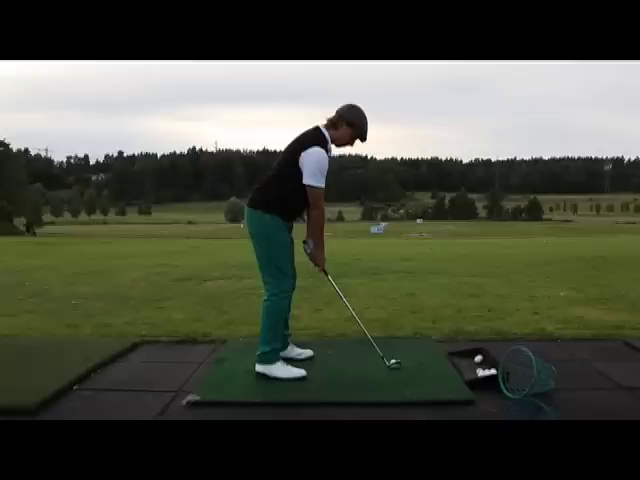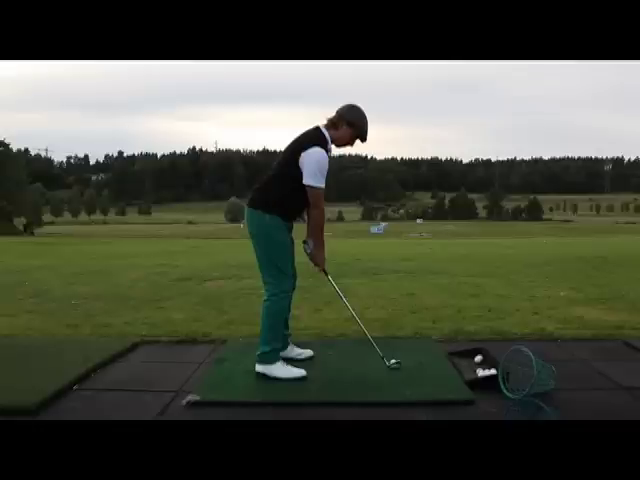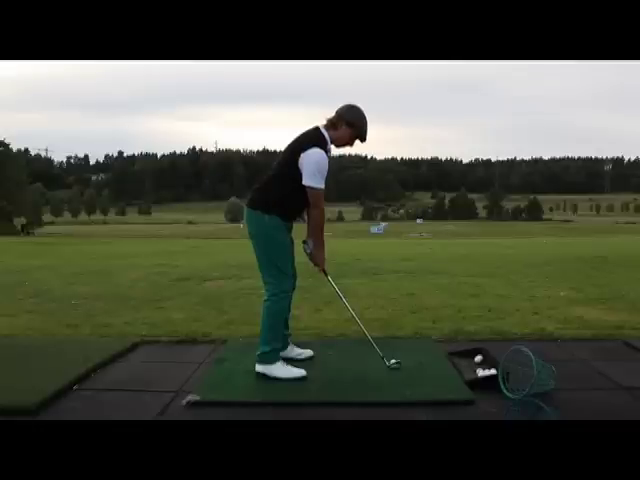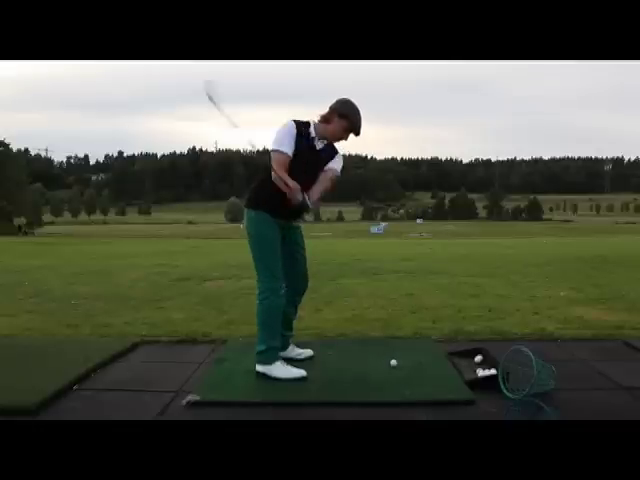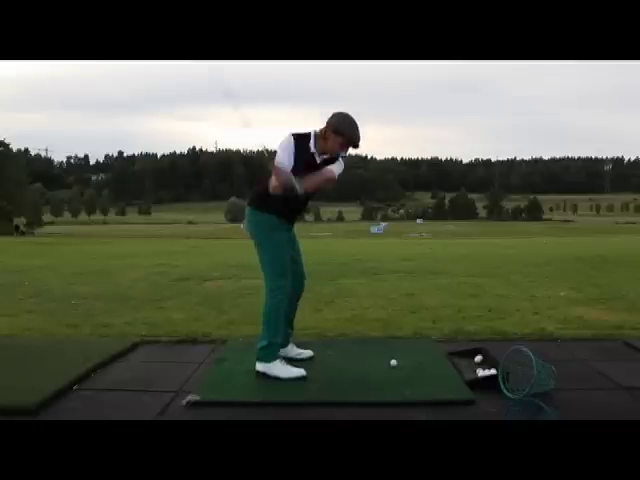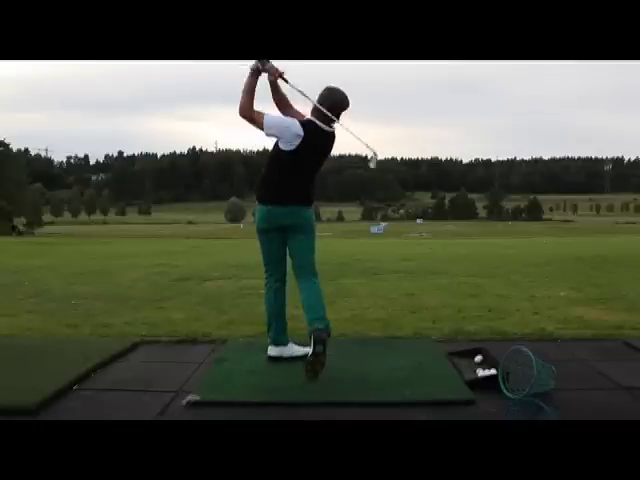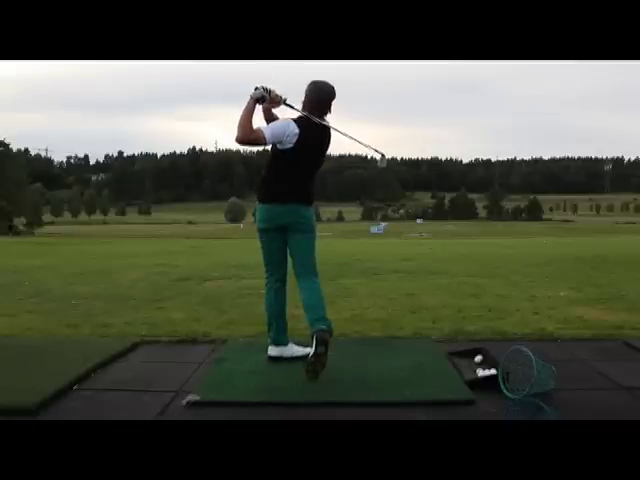
dt=0.5s
person 1, frame 1
left shoulder: (315, 141)
right shoulder: (317, 151)
left elbow: (310, 202)
right elbow: (316, 206)
left wrist: (310, 238)
right wrist: (318, 248)
left hip: (275, 216)
right hip: (267, 217)
left knee: (286, 282)
right knee: (279, 286)
left ankle: (281, 344)
right ankle: (267, 359)
person 1, frame 2
left shoulder: (315, 141)
right shoulder: (317, 151)
left elbow: (311, 201)
right elbow: (317, 206)
left wrist: (310, 238)
right wrist: (319, 249)
left hip: (275, 217)
right hip: (267, 217)
left knee: (287, 282)
right knee: (279, 287)
left ankle: (281, 344)
right ankle: (267, 359)
person 1, frame 3
left shoulder: (315, 142)
right shoulder: (316, 152)
left elbow: (311, 202)
right elbow: (317, 206)
left wrist: (310, 239)
right wrist: (319, 248)
left hip: (274, 216)
right hip: (266, 217)
left knee: (287, 282)
right knee: (279, 286)
left ankle: (281, 344)
right ankle: (267, 359)
person 1, frame 4
left shoulder: (335, 156)
right shoulder: (292, 129)
left elbow: (325, 181)
right elbow: (278, 170)
left wrist: (309, 197)
right wrist: (290, 186)
left hip: (290, 220)
right hip: (262, 215)
left knee: (298, 283)
right knee: (272, 286)
left ankle: (281, 344)
right ankle: (267, 359)
person 1, frame 5
left shoulder: (335, 162)
right shoulder: (293, 142)
left elbow: (319, 180)
right elbow: (277, 181)
left wrist: (295, 184)
right wrist: (285, 183)
left hip: (283, 221)
right hip: (264, 217)
left knee: (295, 282)
right knee: (279, 284)
left ankle: (281, 344)
right ankle: (267, 357)
person 1, frame 6
left shoulder: (295, 129)
right shoulder: (328, 136)
left elbow: (245, 111)
right elbow: (288, 110)
left wrist: (255, 74)
right wrist: (274, 83)
left hip: (269, 209)
right hip: (300, 211)
left knee: (275, 278)
right knee: (306, 275)
left ankle: (278, 342)
right ankle: (318, 329)
person 1, frame 7
left shoulder: (292, 127)
right shoulder: (324, 133)
left elbow: (244, 137)
left wrist: (254, 101)
right wrist: (269, 110)
left hip: (270, 209)
right hip: (301, 211)
left knee: (275, 278)
right knee: (307, 275)
left ankle: (278, 342)
right ankle: (320, 328)
